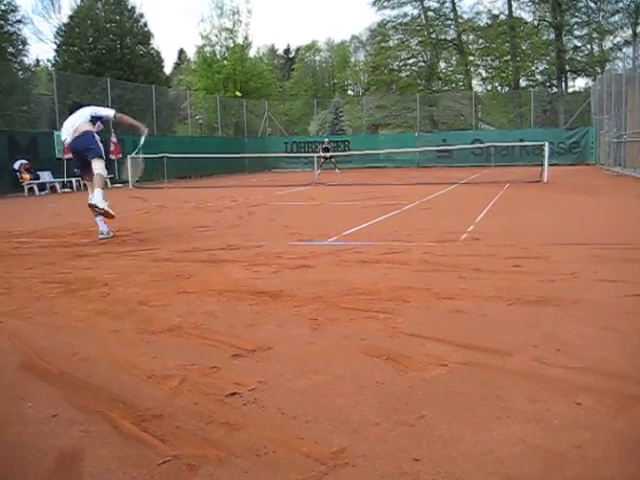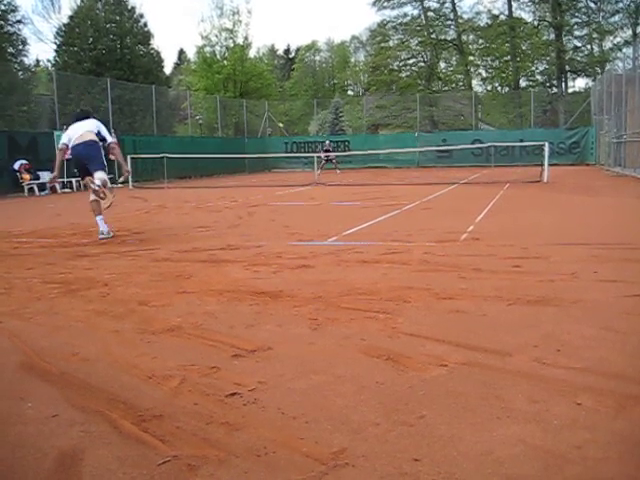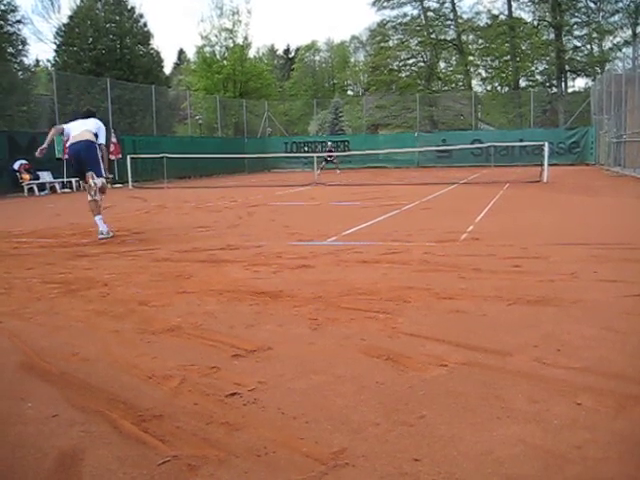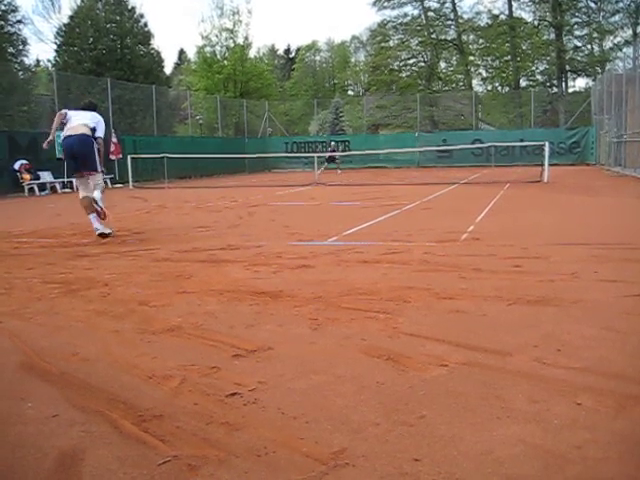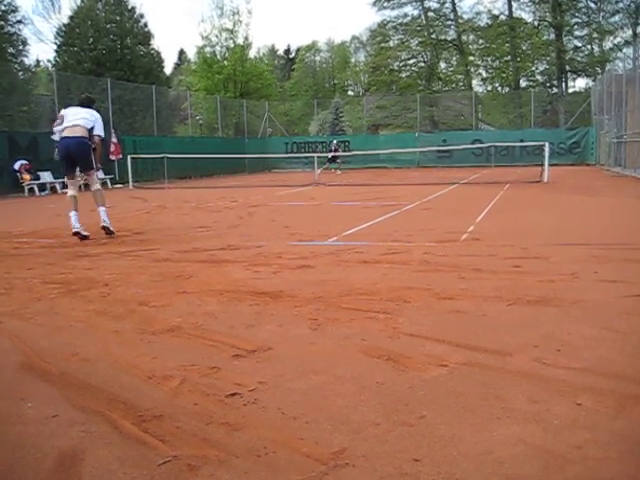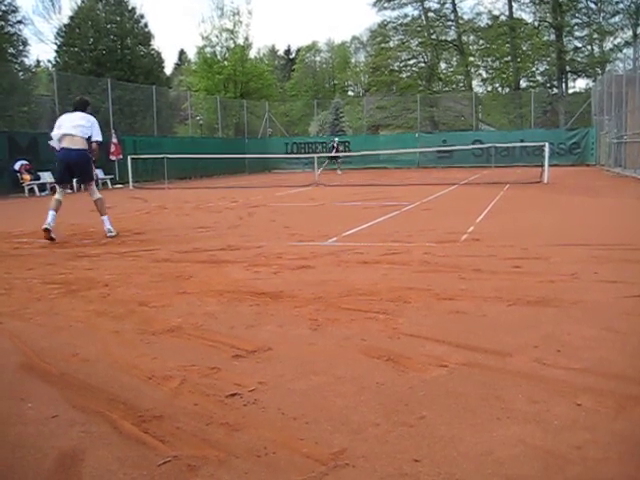
dt=0.1s
person 1, frame 1
left shoulder: (66, 123)
right shoulder: (89, 110)
left elbow: (67, 145)
right elbow: (118, 117)
right wrist: (139, 125)
left hip: (74, 144)
right hip: (87, 137)
left knee: (91, 186)
right knee: (99, 168)
left ankle: (102, 228)
right ankle: (98, 200)
person 1, frame 2
left shoulder: (70, 129)
right shoulder: (95, 123)
left elbow: (61, 150)
right elbow: (113, 145)
left wrist: (56, 171)
right wrist: (124, 166)
left hip: (77, 153)
right hip: (92, 147)
left knee: (92, 193)
right knee: (100, 177)
left ankle: (103, 229)
right ankle: (97, 184)
person 1, frame 3
left shoulder: (72, 124)
right shoulder: (98, 123)
left elbow: (56, 129)
right elbow: (102, 147)
left wrist: (45, 145)
right wrist: (106, 171)
left hip: (73, 149)
right hip: (88, 146)
left knee: (91, 192)
right knee: (101, 184)
left ankle: (103, 229)
right ankle: (97, 183)
person 1, frame 4
left shoulder: (71, 113)
right shoulder: (98, 117)
left elbow: (60, 114)
right elbow: (99, 141)
left wrist: (50, 136)
right wrist: (101, 165)
left hip: (67, 142)
right hip: (83, 141)
left knee: (83, 187)
right knee: (97, 178)
left ankle: (98, 226)
right ankle: (97, 197)
person 1, frame 5
left shoulder: (68, 110)
right shoulder: (95, 115)
left elbow: (58, 121)
right elbow: (97, 140)
right wrist: (96, 161)
left hip: (64, 143)
right hip: (81, 142)
left knee: (72, 187)
right knee: (93, 182)
left ankle: (75, 224)
right ankle: (104, 219)
person 1, frame 6
left shoulder: (63, 118)
right shoulder: (91, 120)
left elbow: (54, 140)
right elbow: (95, 146)
right wrist: (91, 160)
left hip: (63, 155)
right hip: (82, 154)
left knee: (59, 191)
right knee: (93, 190)
left ankle: (49, 222)
right ankle: (108, 227)
